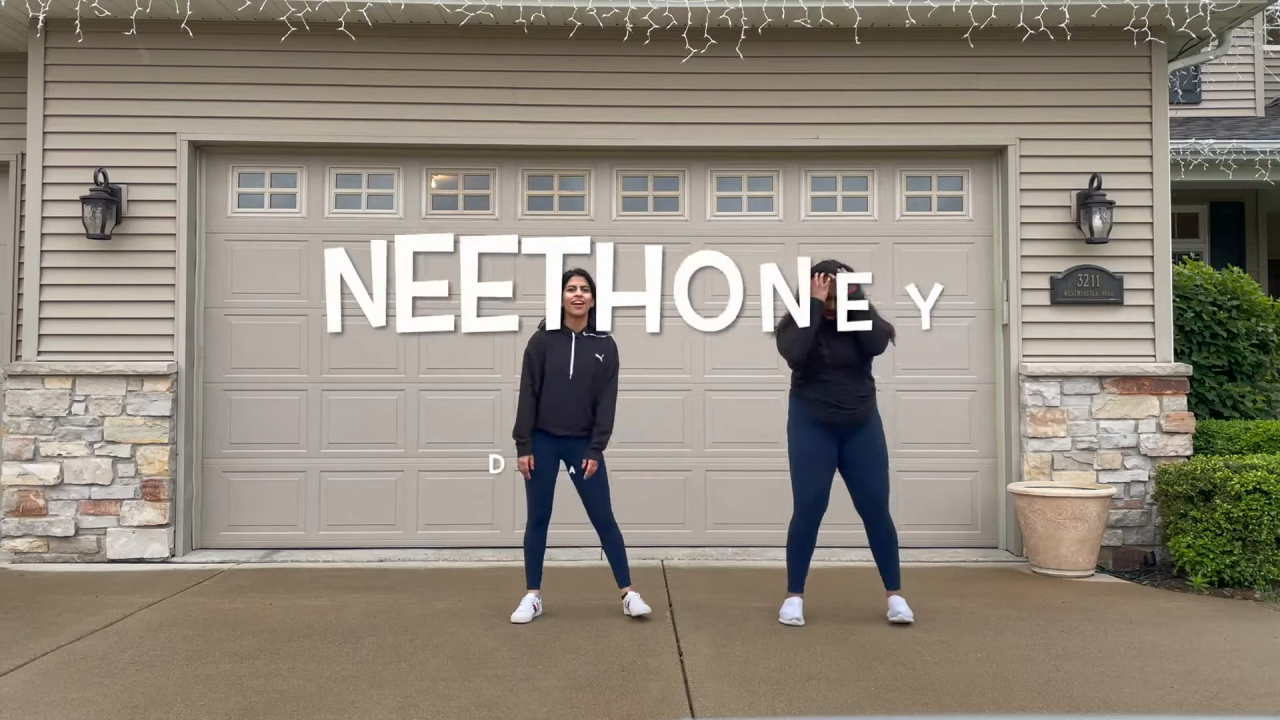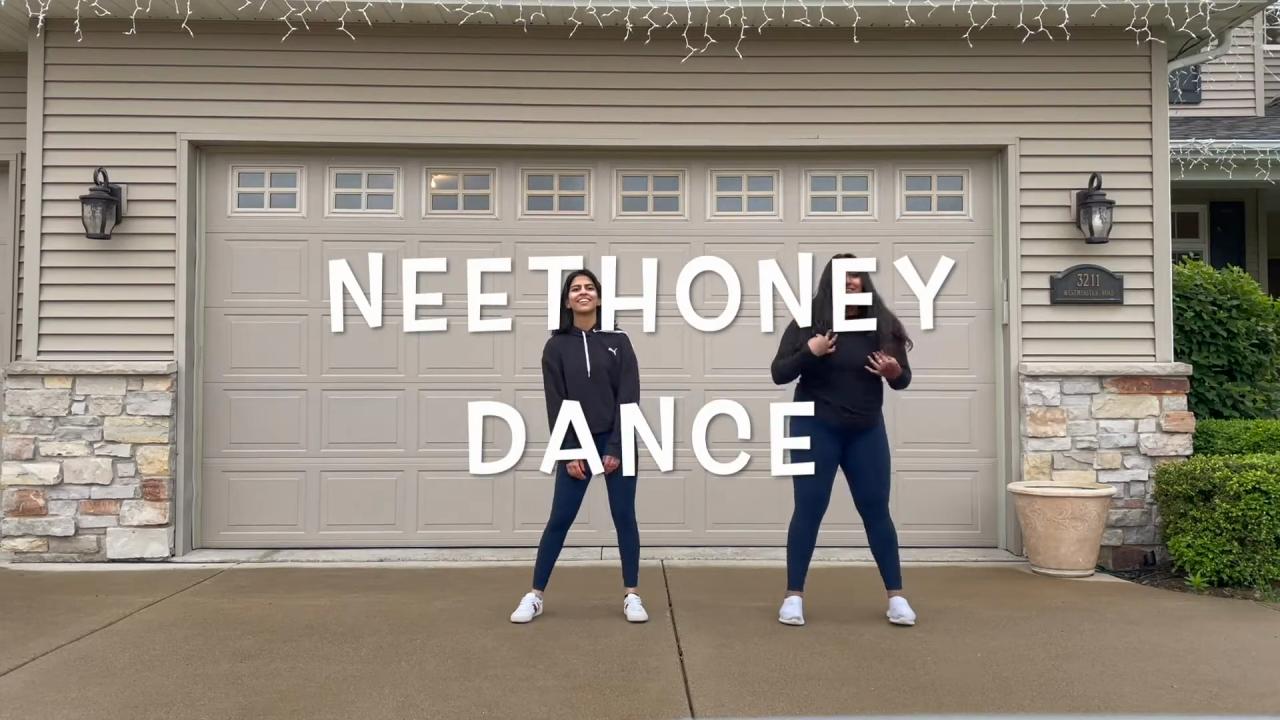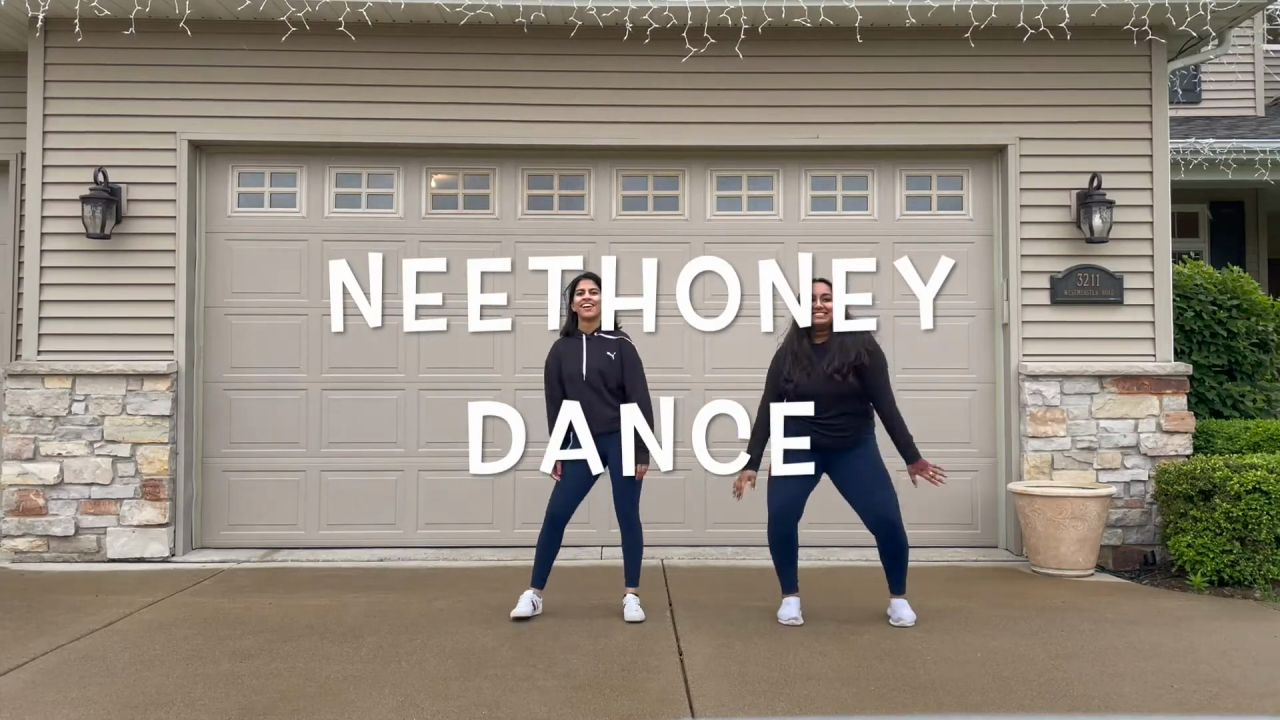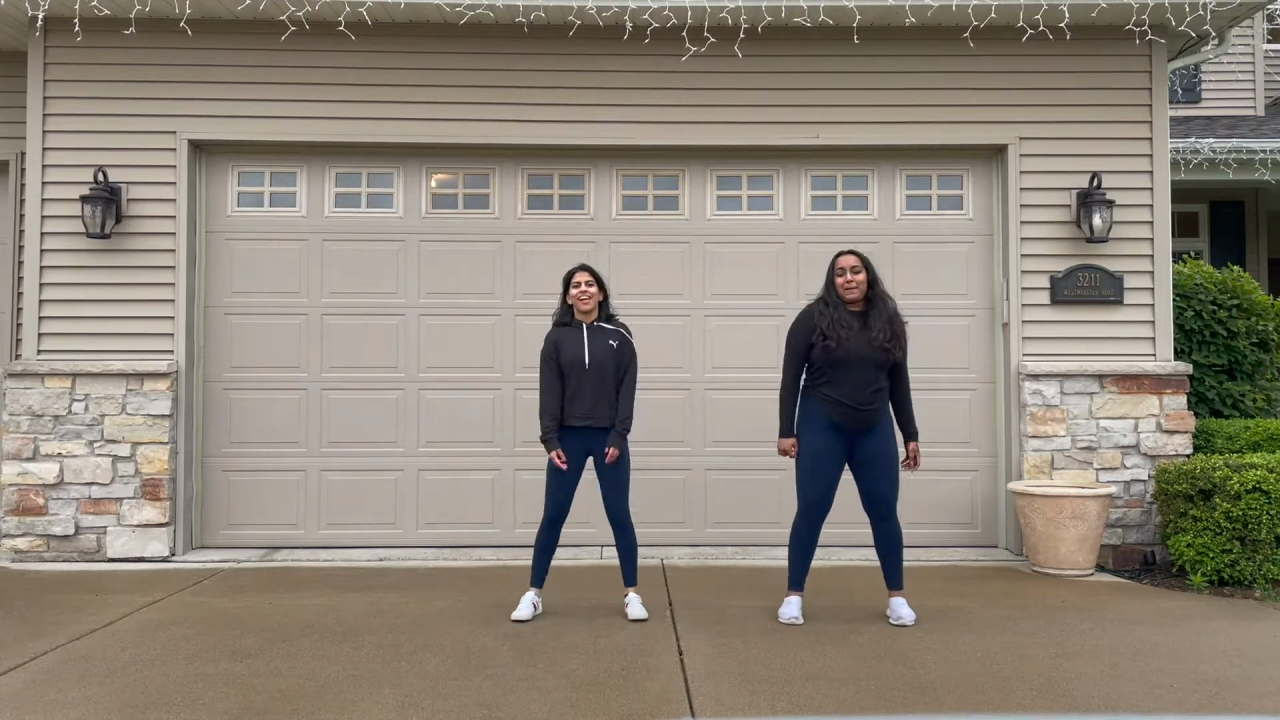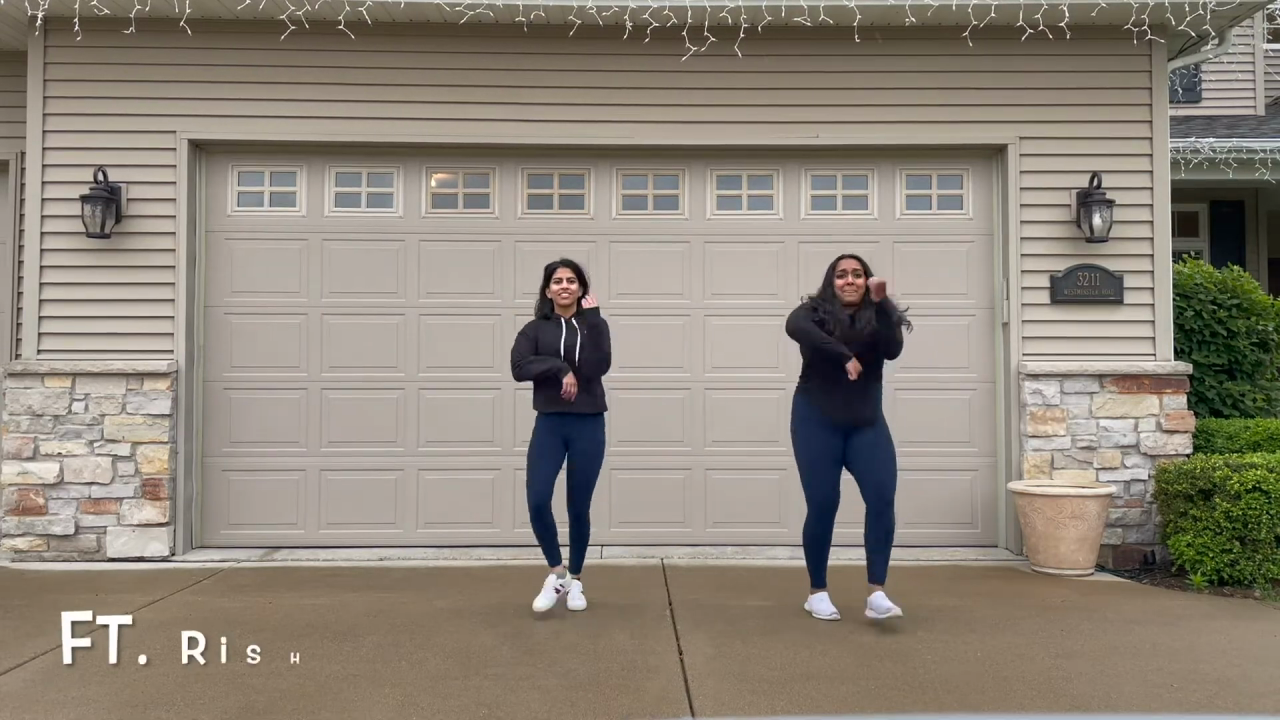
dt=1s
person 1, frame 1
left shoulder: (859, 319)
right shoulder: (795, 324)
left elbow: (877, 344)
right elbow: (796, 354)
left wrist: (856, 298)
right wrist: (814, 305)
left hip: (862, 426)
right hip: (812, 426)
left knee: (875, 508)
right knee: (809, 508)
left ankle: (895, 595)
right ankle: (794, 596)
person 1, frame 2
left shoulder: (882, 323)
right shoulder: (809, 322)
left elbow: (905, 378)
right elbow: (779, 373)
left wrist: (895, 371)
right wrist: (809, 352)
left hip: (866, 430)
right hip: (817, 427)
left knee: (876, 510)
right knee: (809, 509)
left ankle: (896, 597)
right ankle: (793, 596)
person 1, frame 3
left shoulder: (862, 347)
right shoulder: (788, 355)
left elbow: (884, 404)
right elbow: (767, 412)
left wrist: (912, 457)
right wrist: (750, 464)
left hip: (854, 448)
right hip: (799, 447)
left knee: (887, 520)
right knee: (780, 517)
left ankle: (898, 599)
right ankle: (790, 597)
person 1, frame 4
left shoulder: (889, 322)
right shoulder: (814, 318)
left elbow: (899, 383)
right elbow: (791, 377)
left wrist: (910, 436)
right wrist: (787, 432)
left hip: (874, 429)
right hip: (822, 426)
left knee: (883, 510)
right knee: (812, 509)
left ankle: (896, 597)
right ankle: (794, 596)
person 1, frame 5
left shoulder: (879, 316)
right shoulder: (814, 310)
left elbow: (891, 349)
right elbow: (795, 328)
left wrist: (882, 305)
right wrist: (844, 356)
left hip: (867, 425)
right hip: (817, 423)
left knee: (882, 500)
right knee: (823, 506)
left ankle: (877, 594)
right ankle: (817, 592)
person 2, frame 1
left shoulder: (605, 346)
right shoulder: (542, 341)
left elbow: (606, 402)
right elbow: (528, 394)
left wrist: (596, 450)
right wrist: (524, 446)
left hip: (583, 445)
right hip: (544, 442)
left knee: (604, 519)
right knee: (538, 519)
left ankle: (628, 594)
right ankle: (532, 596)
person 2, frame 2
left shoulder: (618, 341)
right shoulder: (556, 345)
left elbow: (629, 396)
right elbow: (556, 401)
left wrist: (616, 447)
right wrist: (568, 450)
left hip: (616, 443)
right hip: (575, 445)
left knee: (624, 518)
right knee: (560, 520)
left ankle: (631, 596)
right ankle: (535, 595)
person 2, frame 3
left shoulder: (620, 345)
right shoulder: (561, 350)
left elbow: (638, 398)
right elbow: (555, 404)
left wrist: (641, 451)
left hip: (621, 442)
right hip: (583, 445)
left knee: (628, 519)
right knee: (555, 516)
left ankle: (631, 596)
right ankle: (534, 594)
person 2, frame 4
left shoulder: (619, 335)
right shoulder: (557, 338)
left elbow: (627, 389)
right elbow: (550, 393)
left wrist: (618, 437)
right wrist: (550, 441)
left hip: (610, 439)
right hip: (568, 437)
left knee: (619, 516)
right knee: (553, 517)
left ankle: (631, 595)
right ankle: (534, 594)
person 2, frame 5
left shoulder: (594, 324)
right shoulder: (535, 329)
left elbow: (598, 367)
right elbow: (519, 368)
left wrist: (590, 316)
right wrist: (560, 370)
left hip: (588, 427)
right hip: (549, 425)
left knee: (579, 507)
right knee: (537, 500)
left ankle: (574, 579)
right ankle: (553, 570)
